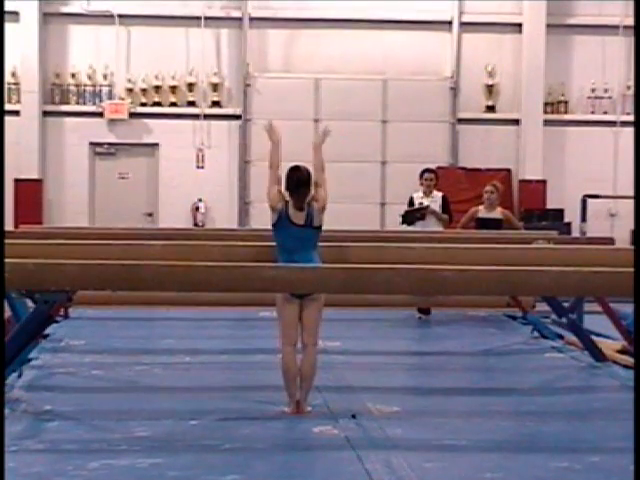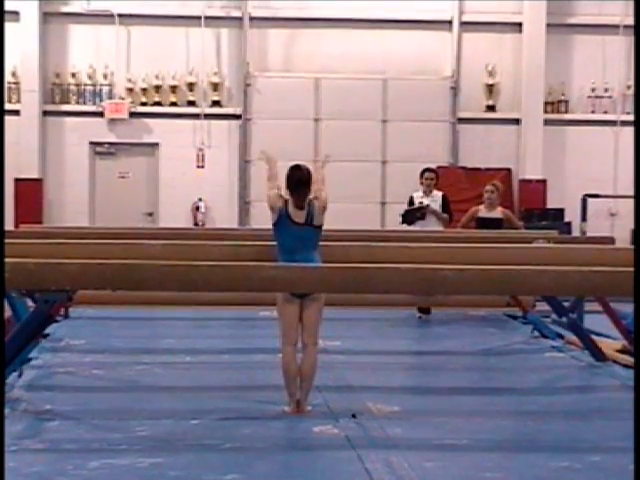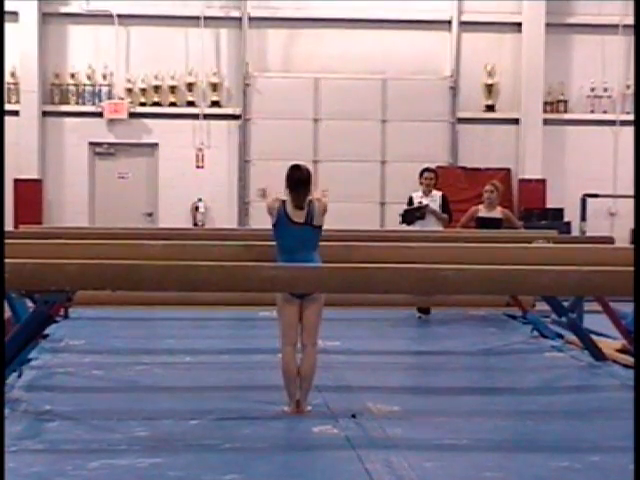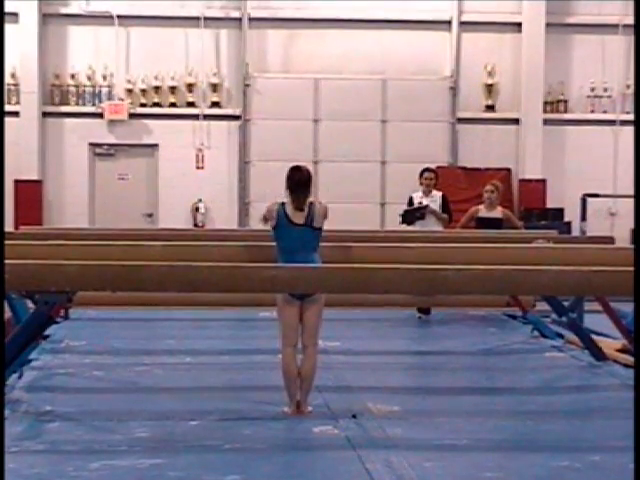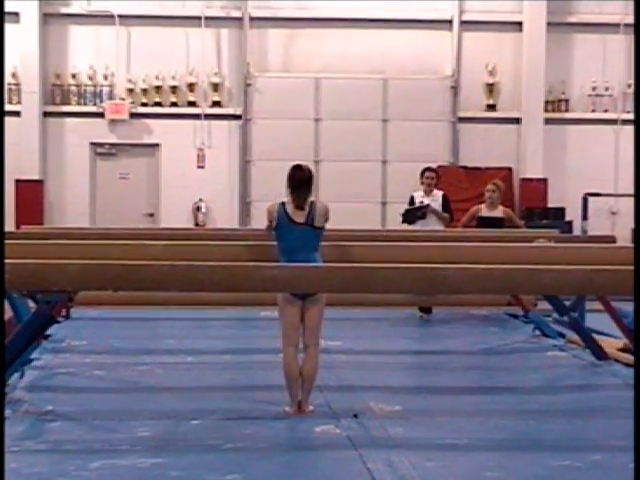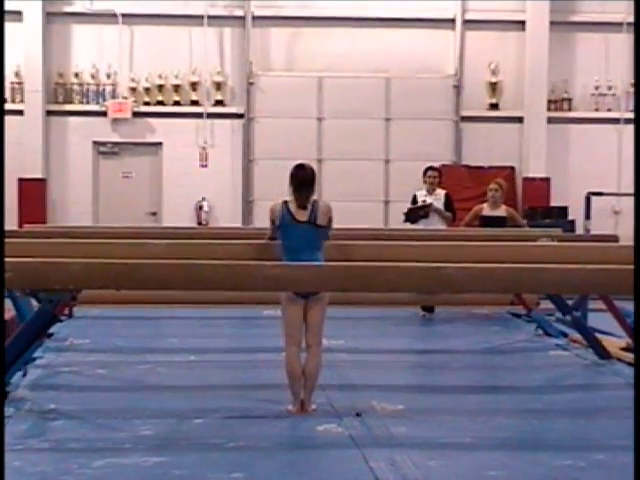
dt=0.1s
person 1, frame 1
left shoulder: (278, 209)
right shoulder: (317, 209)
left elbow: (274, 172)
right elbow: (320, 175)
left wrist: (275, 142)
right wrist: (317, 147)
left knee: (288, 345)
right knee: (310, 344)
left ankle: (292, 401)
right ankle: (303, 401)
person 1, frame 2
left shoulder: (277, 206)
right shoulder: (319, 207)
left elbow: (273, 185)
right elbow: (319, 187)
left wrist: (271, 165)
right wrist: (319, 169)
left knee: (289, 345)
right knee: (310, 345)
left ankle: (292, 402)
right ankle: (303, 401)
person 1, frame 3
left shoulder: (276, 208)
right shoulder: (318, 208)
left elbow: (269, 198)
left wrist: (266, 195)
right wrist: (317, 197)
left knee: (289, 345)
right knee: (309, 345)
left ankle: (292, 402)
right ankle: (303, 402)
person 1, frame 4
left shoulder: (275, 211)
right shoulder: (320, 210)
left knee: (288, 346)
right knee: (310, 346)
left ankle: (292, 403)
right ankle: (303, 402)
person 1, frame 5
left shoulder: (275, 211)
right shoulder: (321, 210)
left knee: (290, 346)
right knee: (311, 346)
left ankle: (294, 403)
right ankle: (305, 402)
person 1, frame 6
left shoulder: (278, 210)
right shoulder: (323, 209)
left knee: (292, 345)
right knee: (314, 345)
left ankle: (296, 402)
right ankle: (307, 401)
person 2, frame 1
left shoulder: (442, 197)
right shoulder: (414, 198)
left elbow: (448, 219)
right elbow: (408, 221)
left wrist: (434, 212)
right wrist: (417, 214)
left ankle: (425, 307)
right ankle: (423, 307)
person 2, frame 2
left shoulder: (441, 196)
right shoulder: (413, 197)
left elbow: (448, 219)
right elbow: (408, 220)
left wrist: (434, 211)
right wrist: (417, 214)
left ankle: (424, 307)
right ankle: (422, 307)
person 2, frame 3
left shoulder: (441, 196)
right shoulder: (413, 197)
left elbow: (448, 219)
right elbow: (407, 220)
left wrist: (433, 211)
right wrist: (417, 214)
left ankle: (424, 307)
right ankle: (422, 307)
person 2, frame 4
left shoulder: (441, 197)
right shoulder: (413, 198)
left elbow: (448, 219)
right elbow: (407, 221)
left wrist: (433, 211)
right wrist: (416, 214)
left ankle: (424, 307)
right ankle: (422, 307)
person 2, frame 5
left shoulder: (442, 196)
right shoulder: (414, 197)
left elbow: (449, 218)
right elbow: (408, 220)
left wrist: (434, 211)
right wrist: (418, 213)
left ankle: (426, 306)
right ankle: (424, 306)
person 2, frame 6
left shoulder: (445, 195)
right shoulder: (417, 196)
left elbow: (452, 217)
right elbow: (411, 219)
left wrist: (437, 210)
right wrist: (420, 212)
left ankle: (429, 306)
right ankle: (426, 306)
